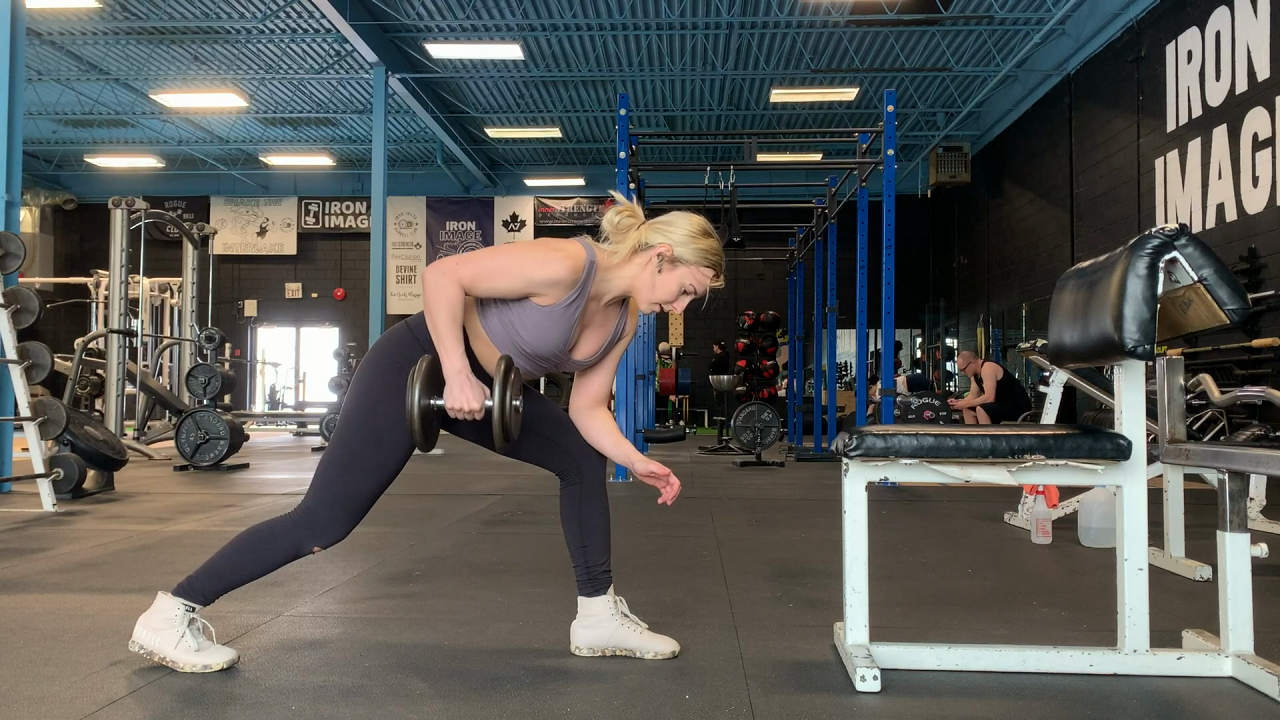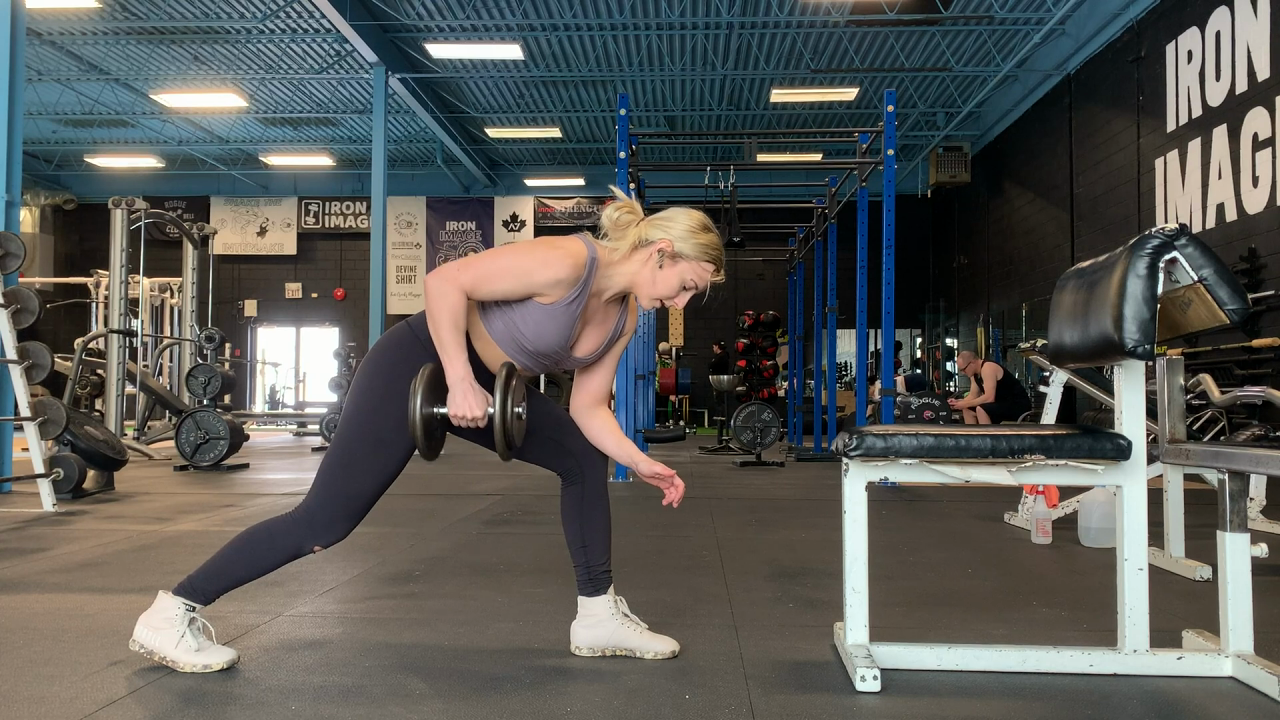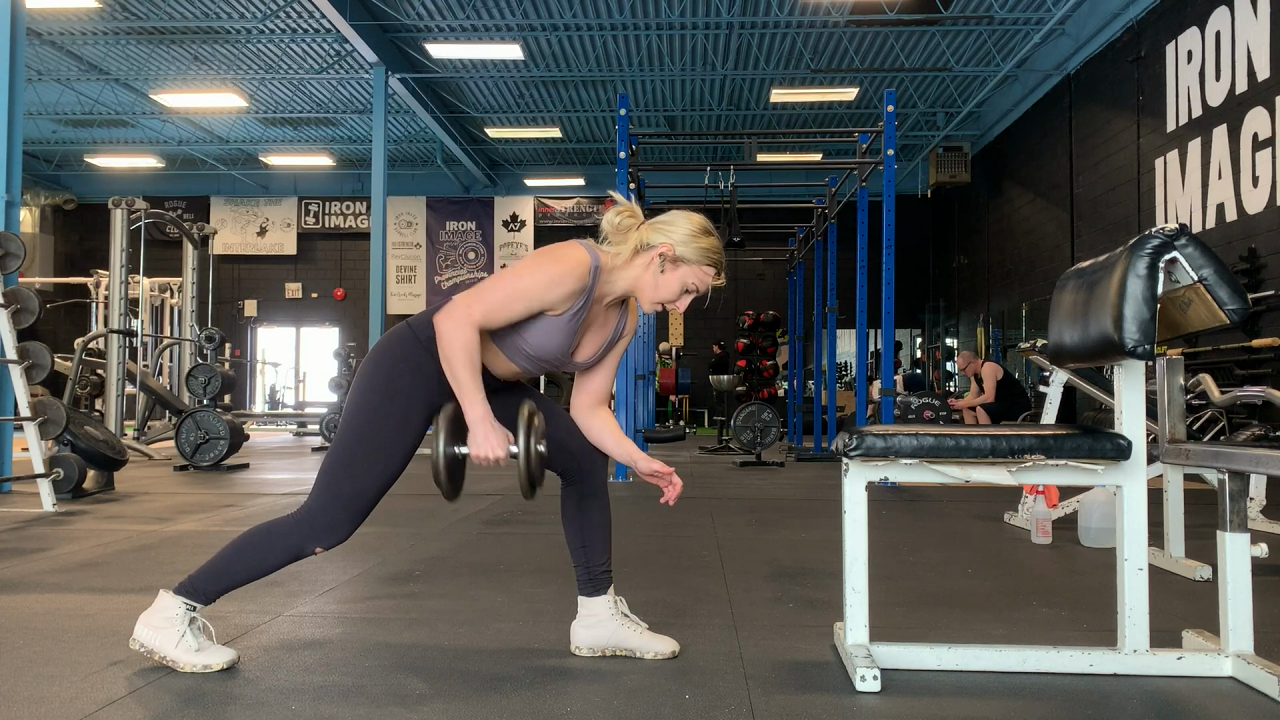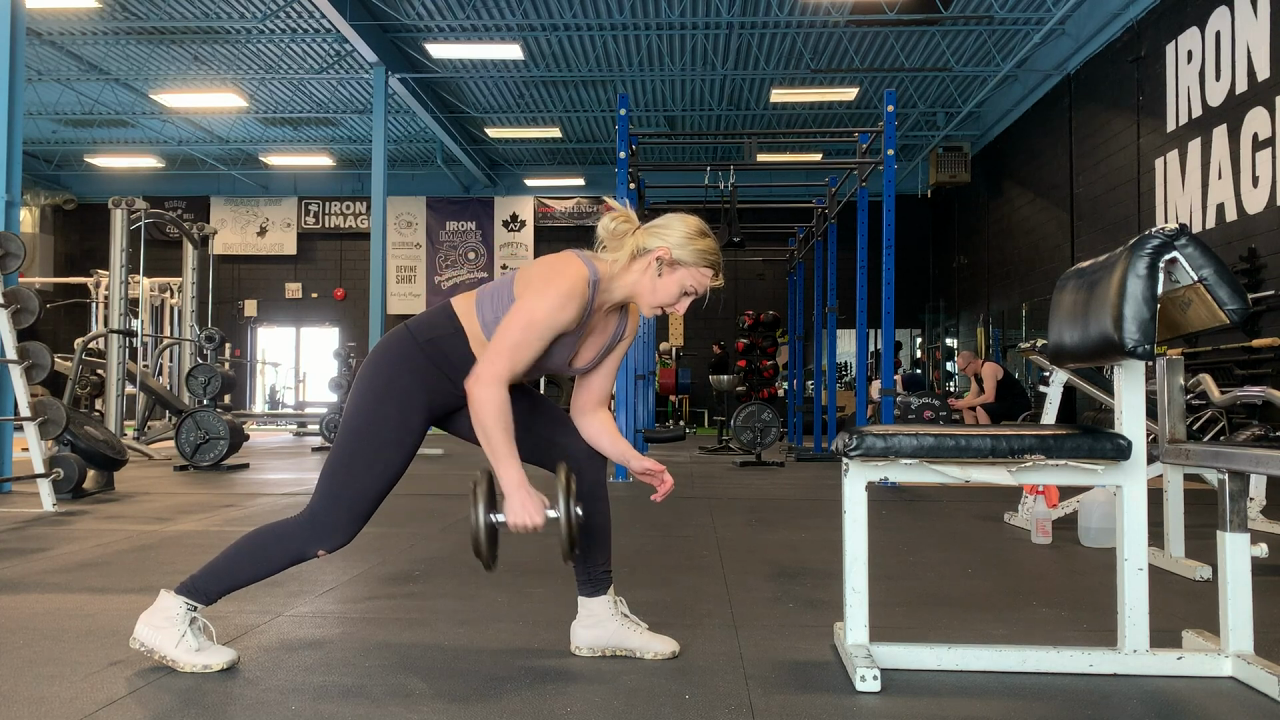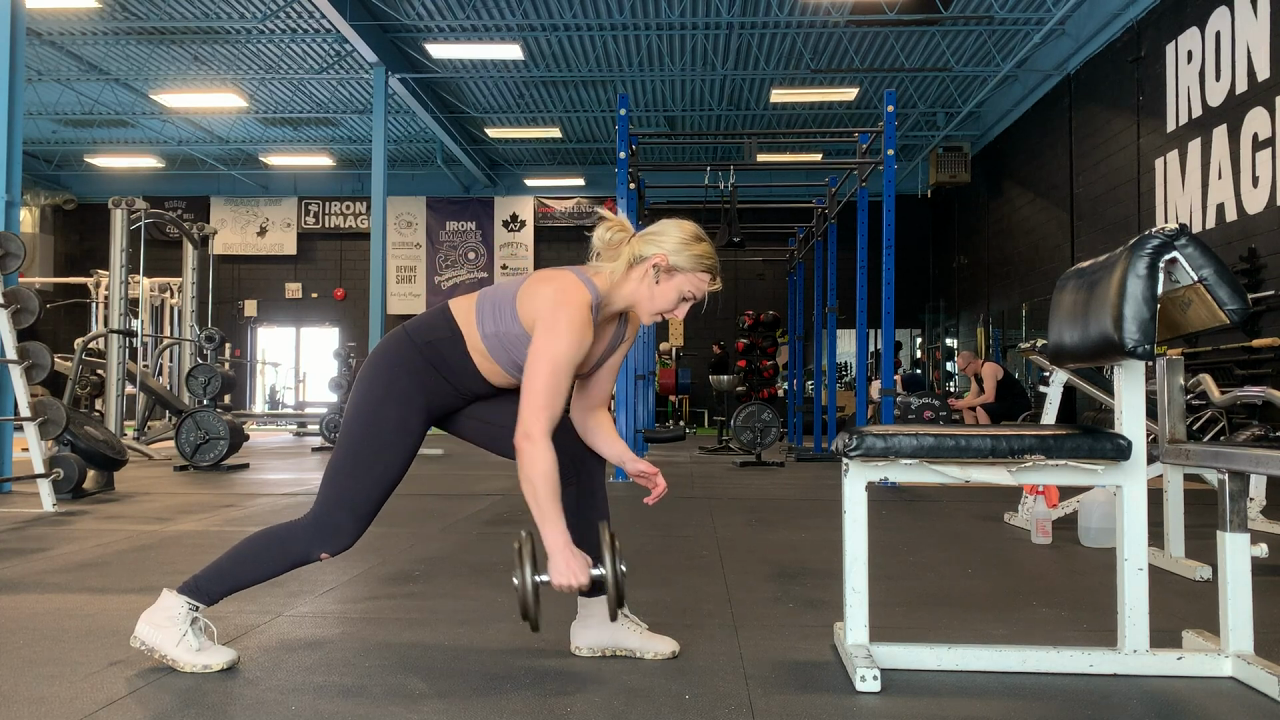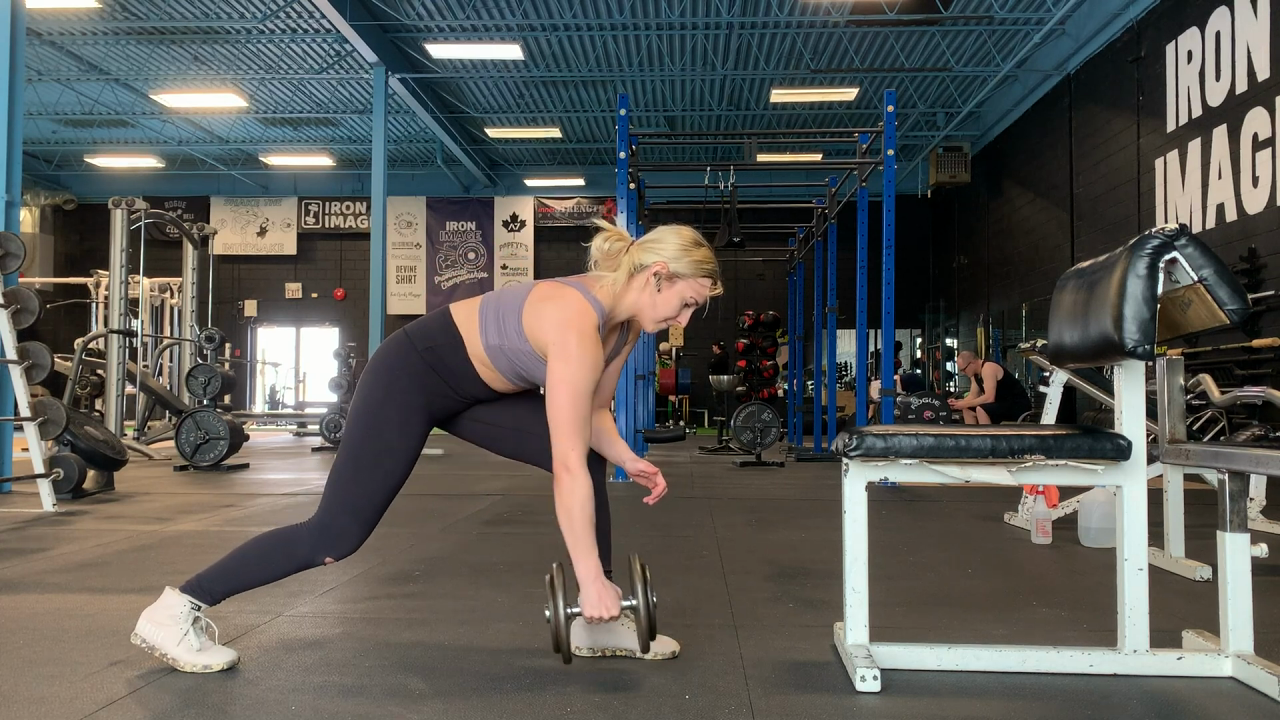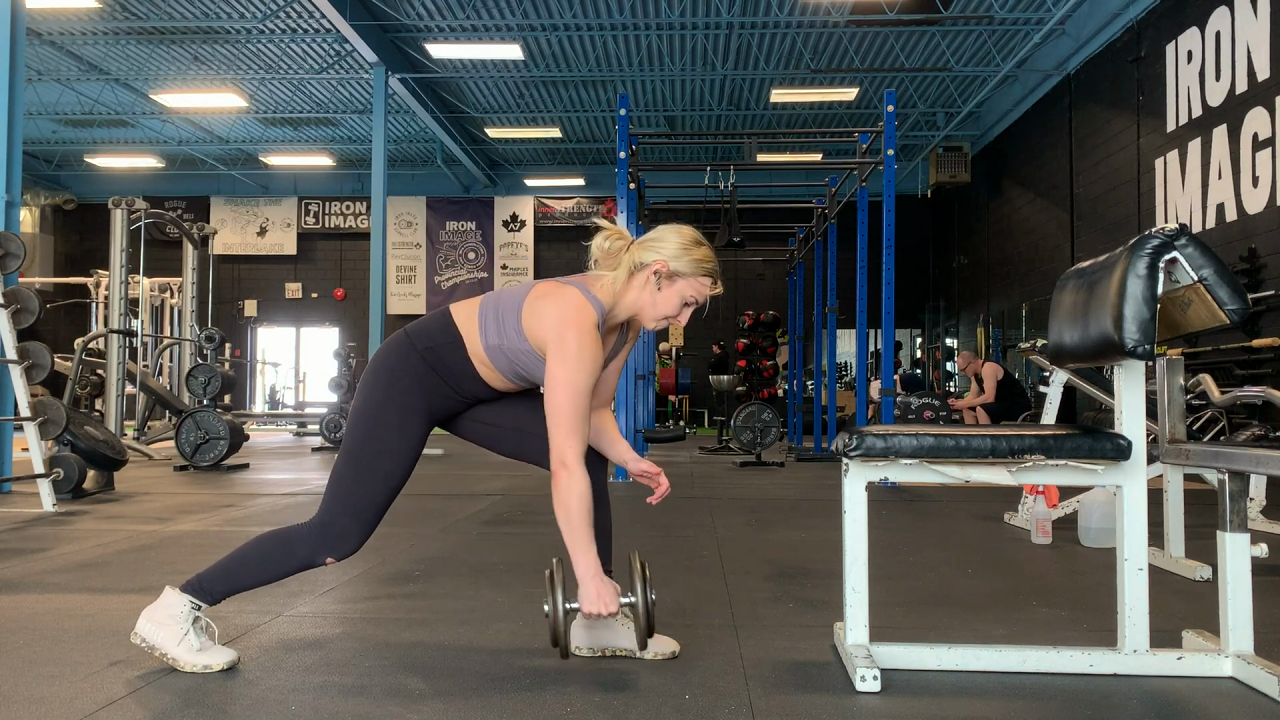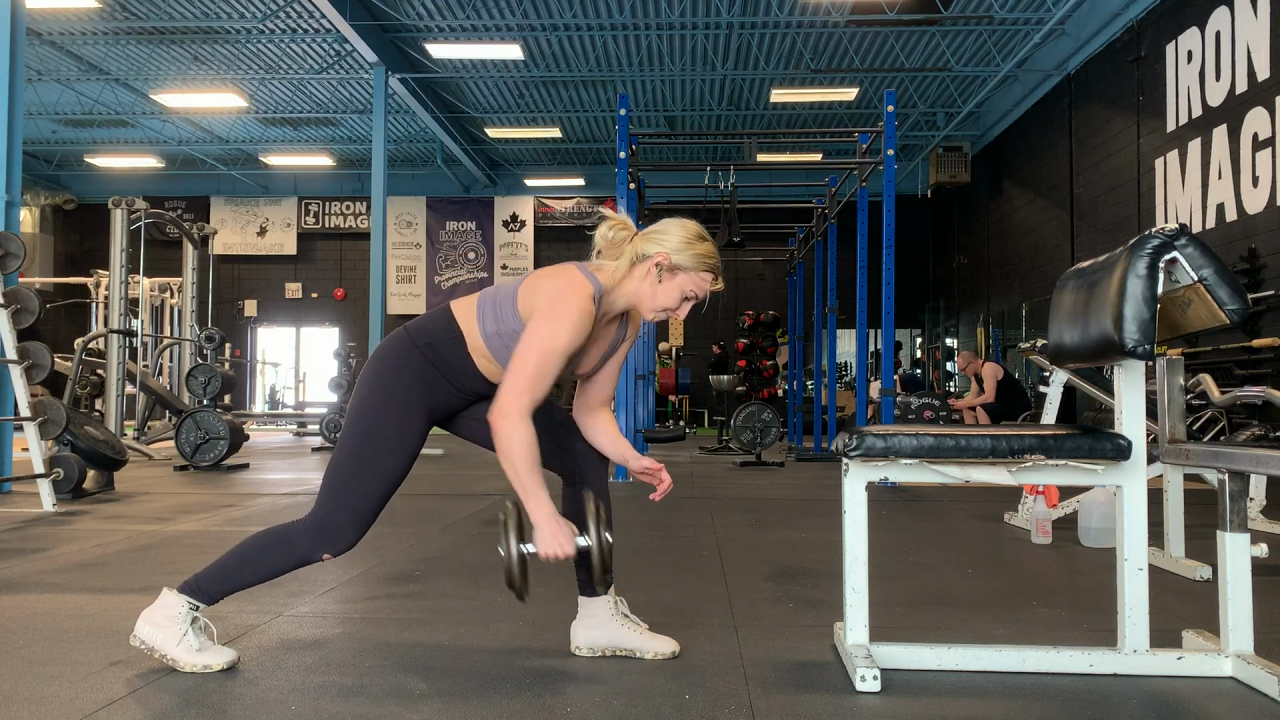
dt=0.2s
person 1, frame 1
left shoulder: (623, 318)
right shoulder: (564, 263)
left elbow: (588, 409)
right elbow: (441, 276)
left wrist: (636, 461)
right wrist: (458, 376)
left hip: (479, 381)
right hip: (414, 365)
left knee: (584, 458)
right knee: (324, 520)
left ankle: (598, 616)
right ankle: (169, 614)
person 1, frame 2
left shoulder: (624, 315)
right shoulder: (566, 260)
left elbow: (589, 408)
right elbow: (444, 280)
left wrist: (639, 461)
right wrist: (459, 381)
left hip: (481, 382)
right hip: (417, 365)
left knee: (584, 460)
right knee: (325, 520)
left ankle: (598, 617)
right ankle: (170, 614)
person 1, frame 3
left shoulder: (625, 316)
right shoulder: (569, 270)
left elbow: (589, 409)
right elbow: (456, 317)
left wrist: (639, 461)
right wrist: (479, 421)
left hip: (482, 382)
right hip: (415, 367)
left knee: (586, 459)
right knee: (328, 522)
left ankle: (598, 617)
right ankle: (170, 613)
person 1, frame 4
left shoulder: (626, 320)
right shoulder: (568, 282)
left elbow: (588, 410)
right elbow: (484, 382)
left wrist: (632, 459)
right wrist: (515, 488)
left hip: (476, 380)
right hip: (415, 368)
left knee: (585, 461)
right knee: (330, 525)
left ankle: (598, 617)
right ankle: (172, 613)
person 1, frame 5
left shoulder: (625, 322)
right shoulder: (571, 306)
left elbow: (587, 411)
right elbow: (529, 437)
left wrist: (628, 460)
right wrist: (560, 551)
left hip: (473, 387)
right hip: (411, 370)
left knee: (586, 462)
right knee: (333, 527)
left ankle: (598, 620)
right ankle: (173, 612)
person 1, frame 6
left shoulder: (627, 324)
right shoulder: (577, 325)
left elbow: (591, 413)
right elbow: (564, 468)
left wrist: (629, 460)
right wrist: (590, 581)
left hip: (476, 387)
right hip: (411, 374)
left knee: (593, 461)
right knee: (337, 533)
left ankle: (597, 625)
right ankle: (174, 612)
person 1, frame 7
left shoulder: (626, 323)
right shoulder: (576, 322)
left elbow: (590, 413)
right elbow: (564, 465)
left wrist: (632, 461)
right wrist: (590, 577)
left hip: (476, 387)
right hip: (412, 375)
left knee: (594, 458)
right knee: (338, 534)
left ankle: (596, 623)
right ankle: (174, 611)
person 1, frame 8
left shoulder: (626, 321)
right shoulder: (573, 299)
left elbow: (590, 410)
right elbow: (510, 417)
left wrist: (631, 458)
right wrist: (545, 520)
left hip: (474, 386)
right hip: (414, 371)
left knee: (588, 460)
right knee: (335, 528)
left ankle: (598, 617)
right ankle: (172, 612)
